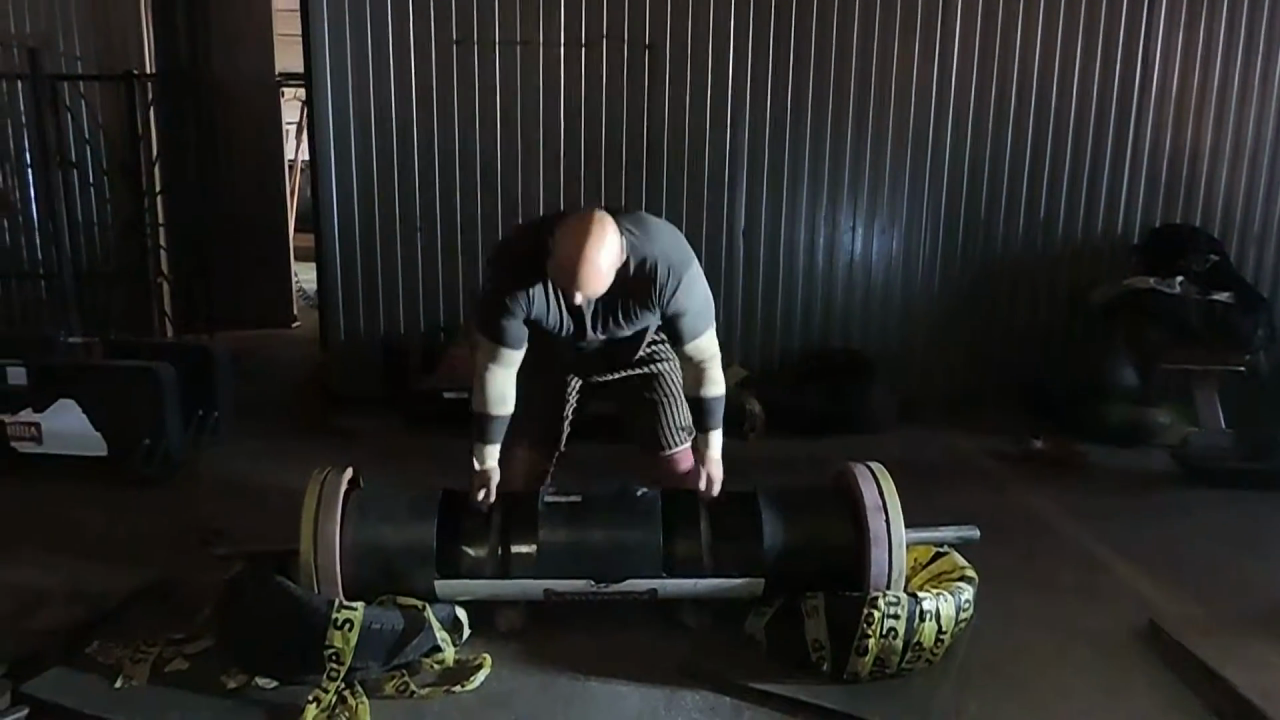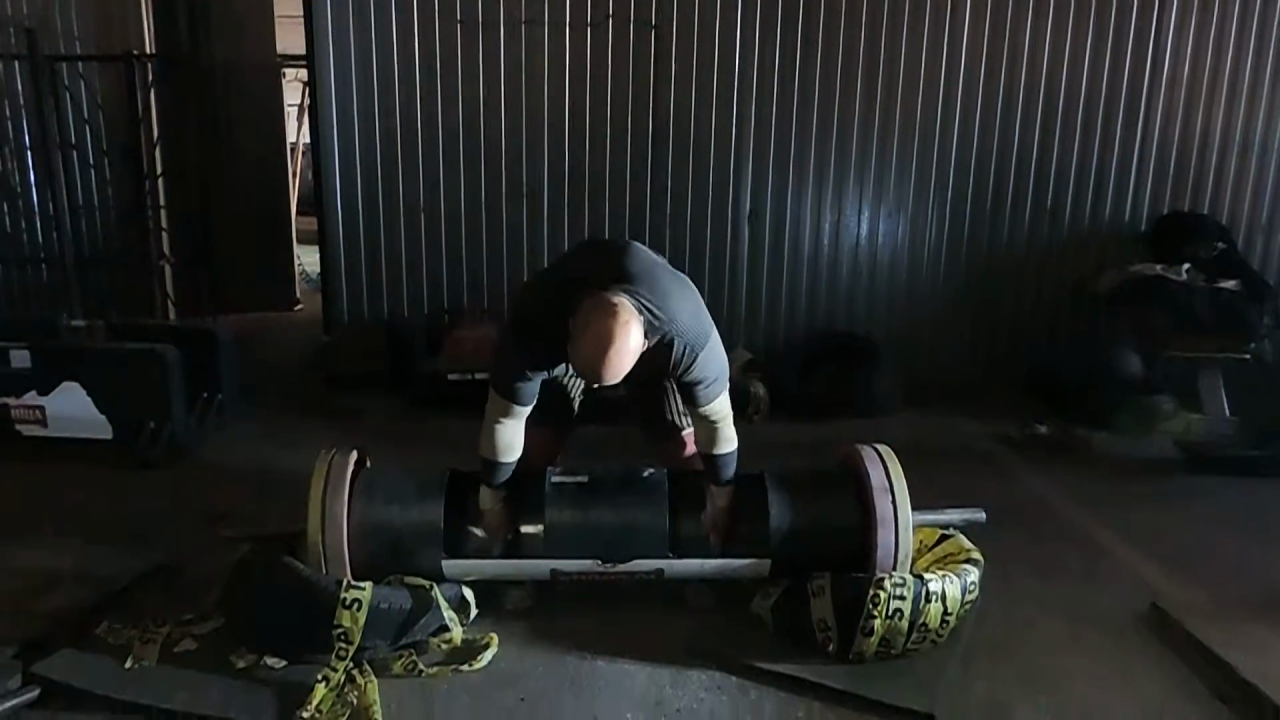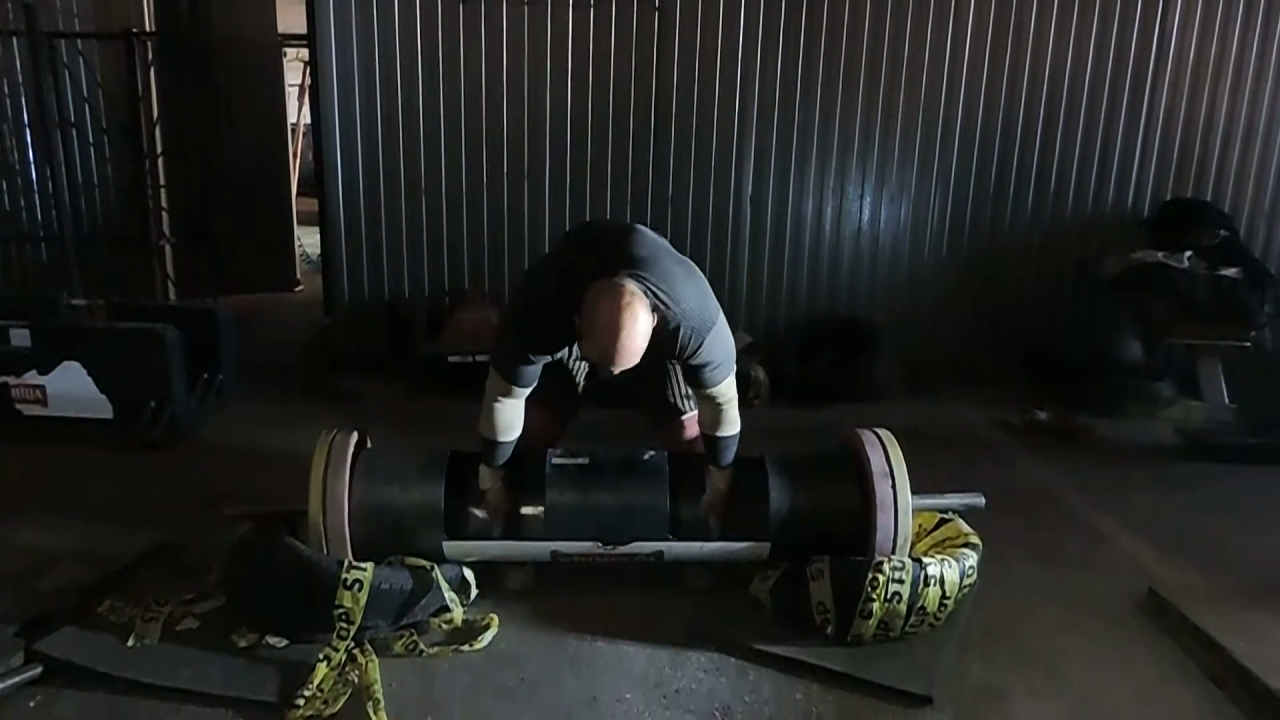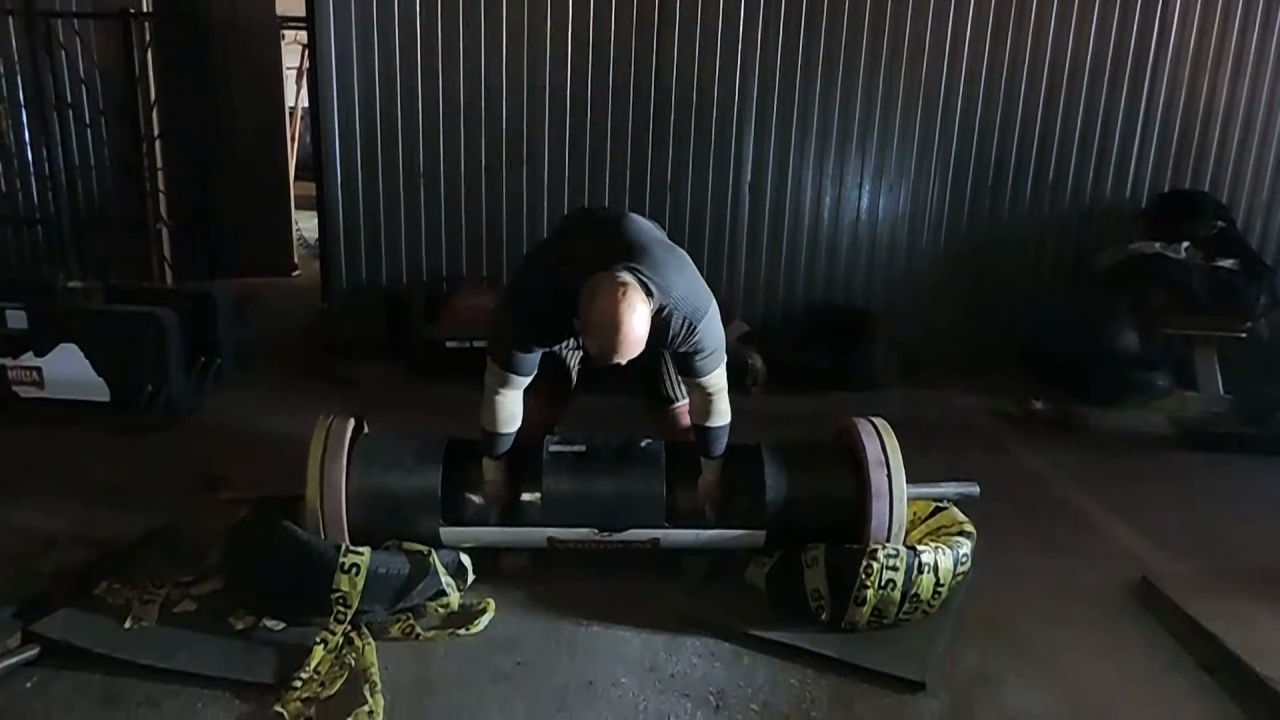
dt=0.4s
person 1, frame 1
left shoulder: (668, 263)
right shoulder: (517, 264)
left elbow: (703, 356)
right elbow: (496, 365)
left wrist: (711, 445)
right wrist: (487, 457)
left hip: (642, 349)
right hip: (553, 355)
left knee: (679, 463)
right knee: (525, 467)
person 1, frame 2
left shoulder: (688, 337)
right shoulder: (533, 330)
left elbow: (715, 418)
right elbow: (505, 419)
right wrist: (492, 502)
left knee: (683, 447)
right knee: (536, 448)
person 1, frame 3
left shoulder: (695, 320)
right shoulder: (537, 315)
left elbow: (721, 399)
right elbow: (503, 397)
left knee: (685, 430)
right knee: (539, 429)
person 1, frame 4
left shoulder: (688, 309)
right shoulder: (532, 306)
left elbow: (711, 390)
right elbow: (504, 389)
left wrist: (711, 476)
left knee: (680, 416)
right knee: (535, 416)
